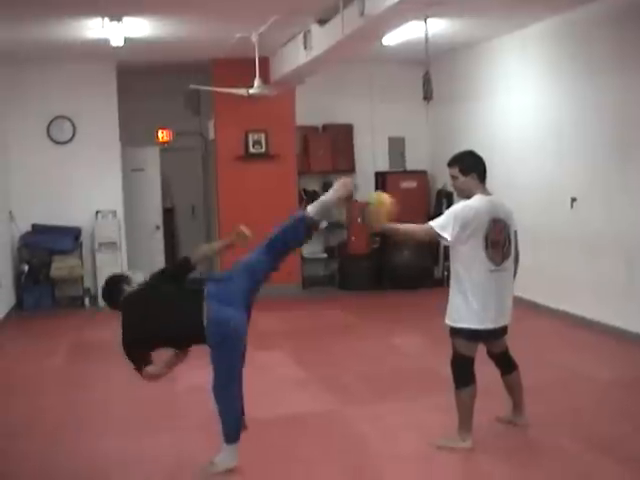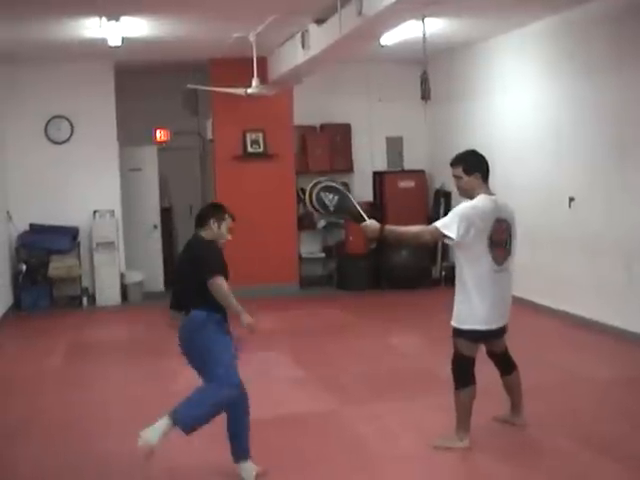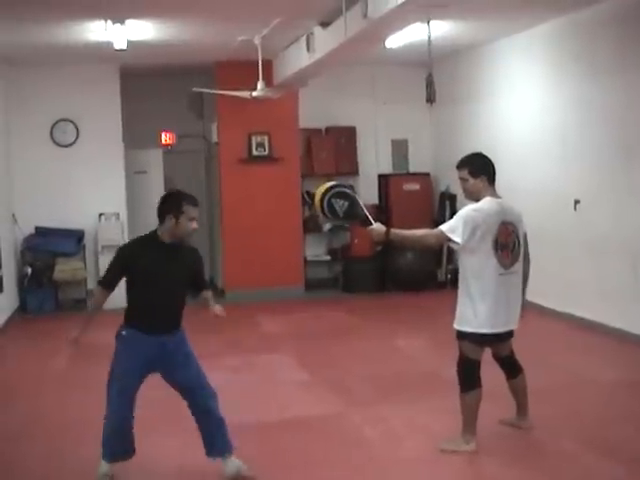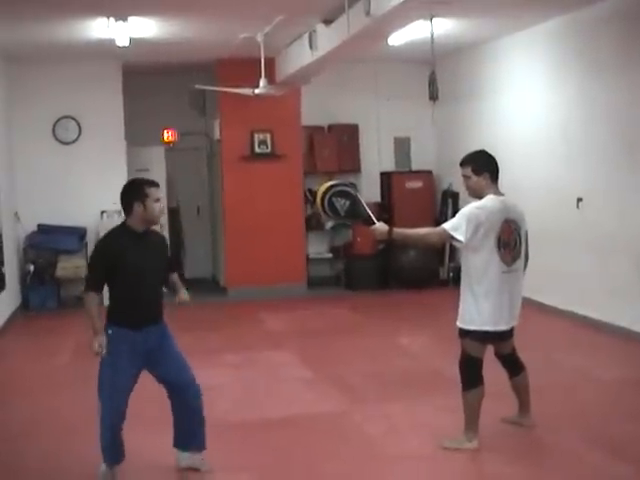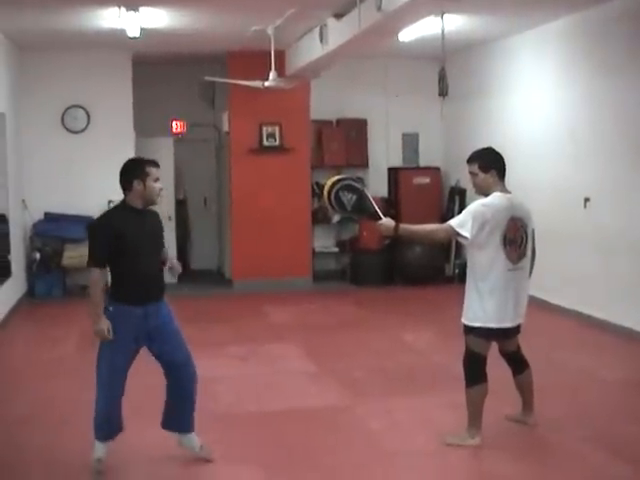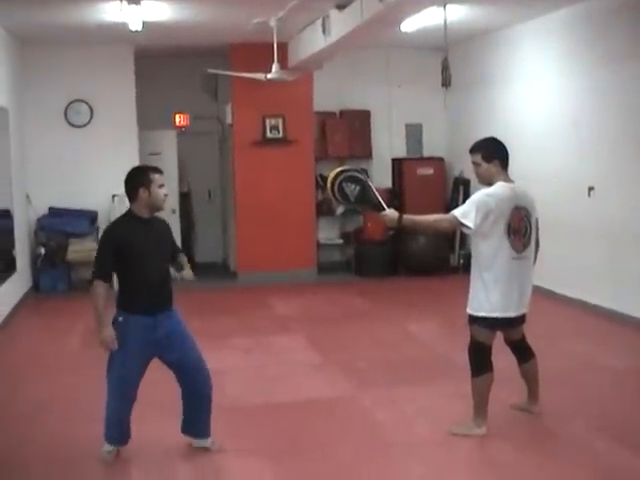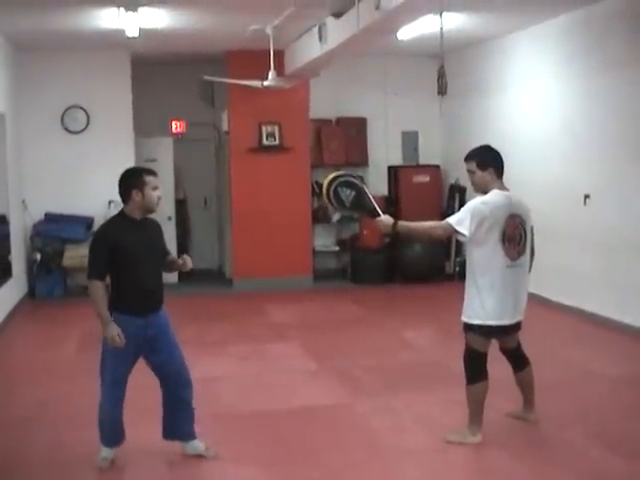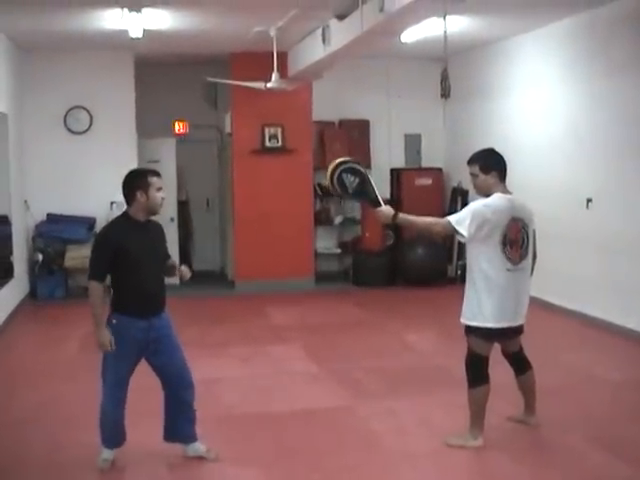
dt=0.5s
person 1, frame 1
left shoulder: (466, 210)
right shoulder: (504, 210)
left elbow: (423, 233)
right elbow: (514, 256)
left wrist: (382, 225)
left hip: (471, 306)
right hip: (496, 303)
left knee: (462, 366)
right knee: (502, 356)
left ankle: (464, 436)
right ankle: (519, 413)
person 1, frame 2
left shoulder: (470, 211)
right shoulder: (505, 209)
left elbow: (427, 234)
left wrist: (381, 230)
left hip: (475, 306)
right hip: (497, 303)
left knee: (463, 366)
right knee: (501, 356)
left ankle: (461, 436)
right ankle: (517, 413)
person 1, frame 3
left shoulder: (475, 213)
right shoulder: (513, 213)
left elbow: (432, 238)
right elbow: (525, 259)
left wrist: (387, 233)
right wrist: (521, 296)
left hip: (479, 309)
right hip: (505, 306)
left knee: (468, 369)
right knee: (507, 359)
left ankle: (467, 439)
right ankle: (523, 416)
person 1, frame 4
left shoulder: (478, 211)
right shoulder: (515, 210)
left elbow: (435, 236)
right elbow: (523, 257)
left wrist: (390, 233)
left hip: (481, 306)
right hip: (506, 303)
left knee: (470, 367)
right knee: (508, 357)
left ankle: (470, 437)
right ankle: (525, 414)
person 1, frame 5
left shoulder: (485, 208)
right shoulder: (522, 208)
left elbow: (441, 233)
right elbow: (530, 254)
left wrist: (396, 228)
left hip: (486, 303)
right hip: (511, 300)
left knee: (474, 364)
right knee: (513, 355)
left ankle: (472, 433)
right ankle: (528, 412)
person 1, frame 6
left shoulder: (488, 198)
right shoulder: (526, 197)
left elbow: (445, 223)
right elbow: (534, 243)
left wrist: (400, 220)
left hip: (491, 293)
right hip: (516, 290)
left knee: (479, 353)
right knee: (518, 343)
left ankle: (478, 423)
right ankle: (533, 401)
person 1, frame 7
left shoulder: (483, 206)
right shoulder: (520, 206)
left elbow: (440, 230)
right elbow: (529, 252)
left wrist: (395, 225)
left hip: (486, 301)
right hip: (511, 298)
left knee: (474, 361)
right knee: (514, 351)
left ankle: (473, 430)
right ankle: (529, 409)
person 1, frame 8
left shoulder: (485, 209)
right shoulder: (523, 209)
left elbow: (440, 227)
right elbow: (531, 255)
left wrist: (395, 217)
left hip: (488, 304)
right hip: (513, 302)
left knee: (476, 365)
right knee: (516, 355)
left ankle: (475, 434)
right ankle: (530, 413)
person 2, frame 1
left shoulder: (131, 334)
right shoulder: (153, 286)
left elbow: (149, 373)
right elbow: (193, 259)
left wrist: (178, 355)
right wrist: (229, 242)
left hip: (220, 322)
right hip: (223, 295)
left knee: (226, 386)
right knee: (266, 256)
left ankle: (230, 451)
right ankle: (318, 208)
person 2, frame 2
left shoulder: (189, 253)
right shoulder: (205, 246)
left elbow: (175, 309)
right elbow: (215, 281)
right wrist: (241, 315)
left hip: (195, 329)
right hip: (206, 327)
left knee: (236, 398)
right knee: (226, 389)
right ankle: (163, 427)
person 2, frame 3
left shoulder: (190, 255)
right shoulder: (134, 251)
left elbow: (200, 288)
right elbow: (104, 286)
left wrist: (213, 304)
left hip: (173, 340)
right hip: (136, 341)
left knee: (204, 399)
right knee: (119, 407)
person 2, frame 4
left shoulder: (158, 241)
right shoulder: (109, 244)
right elbow: (92, 290)
left wrist: (180, 290)
right wrist: (97, 333)
left hip: (157, 332)
right hip: (122, 336)
left knee: (188, 391)
right knee: (113, 407)
left ankle: (189, 453)
person 2, frame 5
left shoulder: (153, 219)
right shoulder: (108, 223)
right elbow: (96, 271)
left wrist: (170, 262)
right wrist: (98, 316)
left hip: (158, 310)
right hip: (123, 314)
left knee: (183, 372)
right knee: (110, 383)
left ankle: (185, 434)
right ankle: (102, 443)
person 2, frame 6
left shoulder: (162, 226)
right shoulder: (116, 233)
right elbow: (100, 281)
left wrist: (184, 269)
right wrist: (104, 325)
left hip: (167, 318)
right hip: (133, 323)
left knee: (198, 377)
right knee: (121, 390)
left ankle: (199, 435)
right ankle: (114, 441)
person 2, frame 7
left shoulder: (153, 228)
right shoulder: (108, 234)
right elbow: (96, 282)
left wrist: (179, 263)
right wrist: (107, 323)
left hip: (156, 319)
right hip: (124, 323)
left knee: (179, 380)
right knee: (113, 387)
left ankle: (188, 440)
right ankle: (108, 446)
person 2, frame 8
left shoulder: (156, 230)
right shoulder: (111, 234)
right elbow: (96, 282)
left wrist: (176, 269)
right wrist: (101, 327)
left hip: (159, 321)
right hip: (125, 324)
left knee: (181, 382)
right knee: (114, 390)
left ankle: (188, 441)
right ankle: (110, 447)
